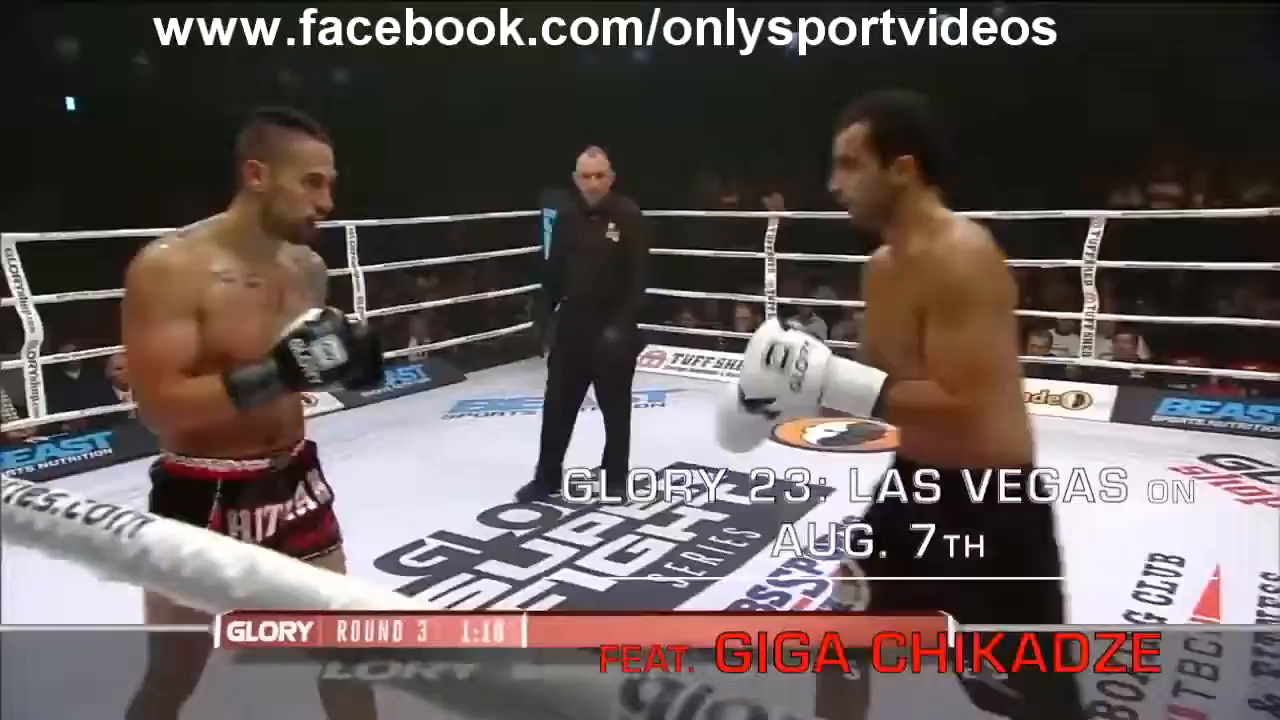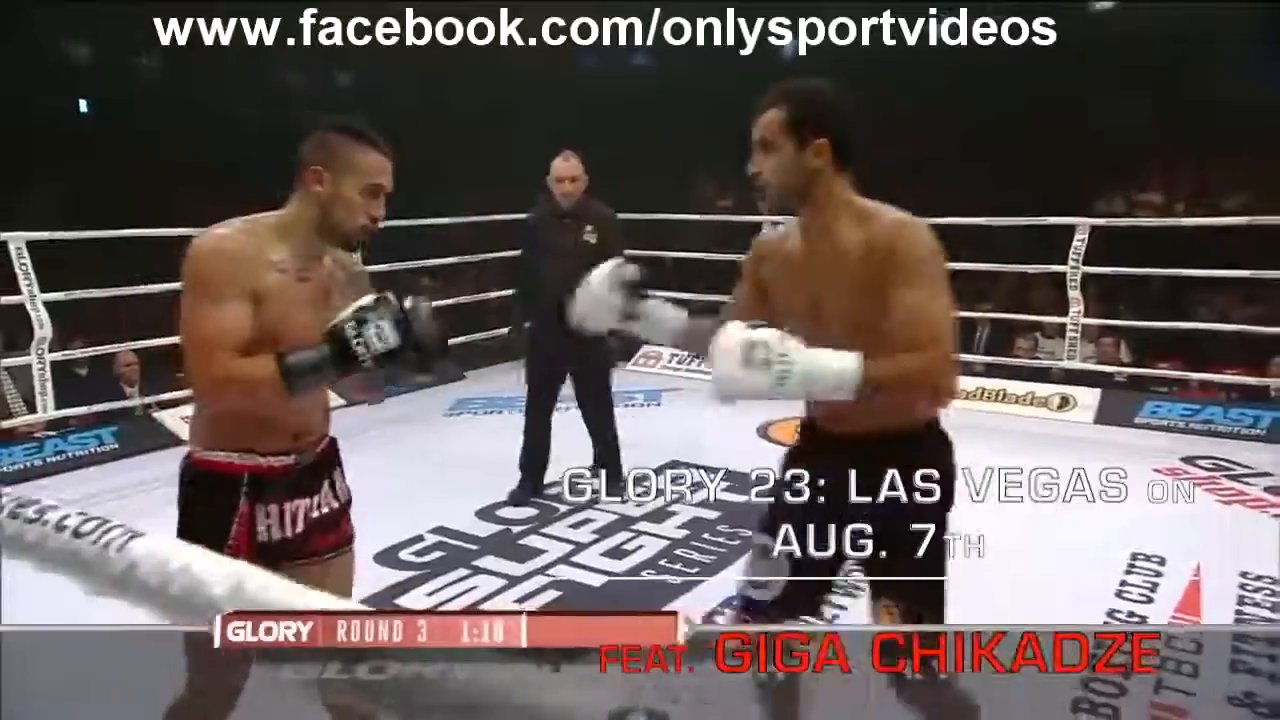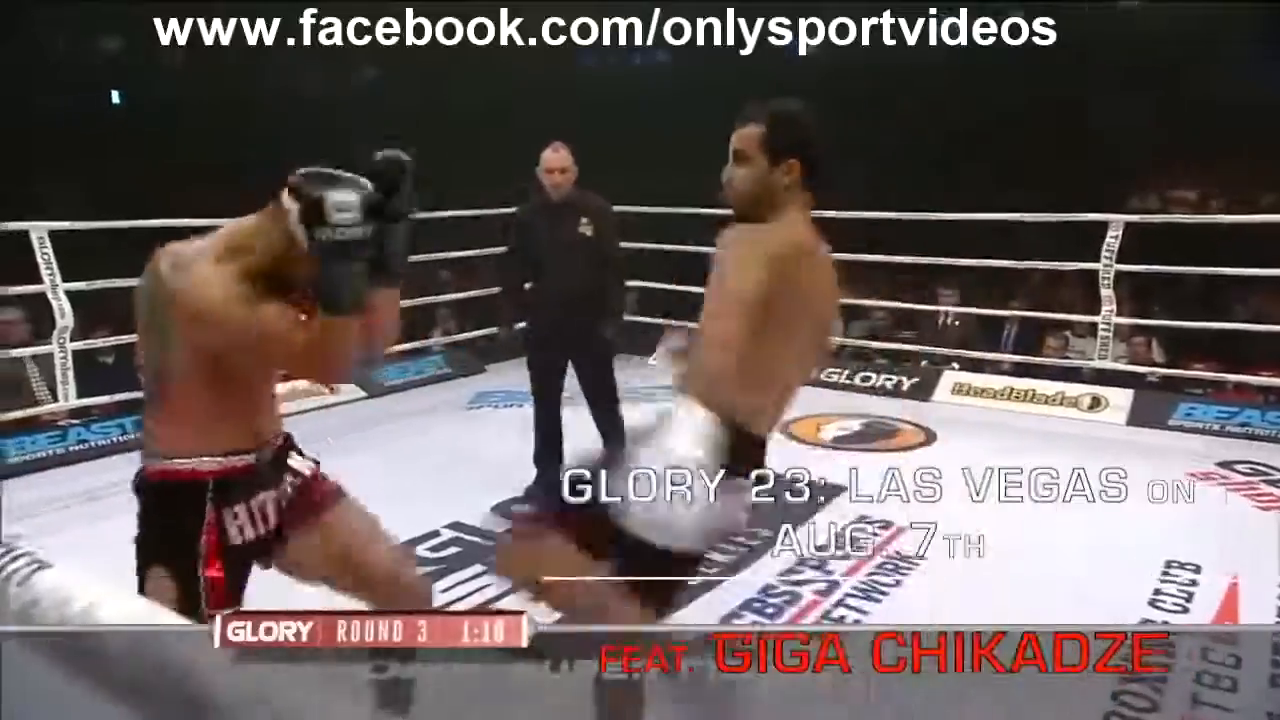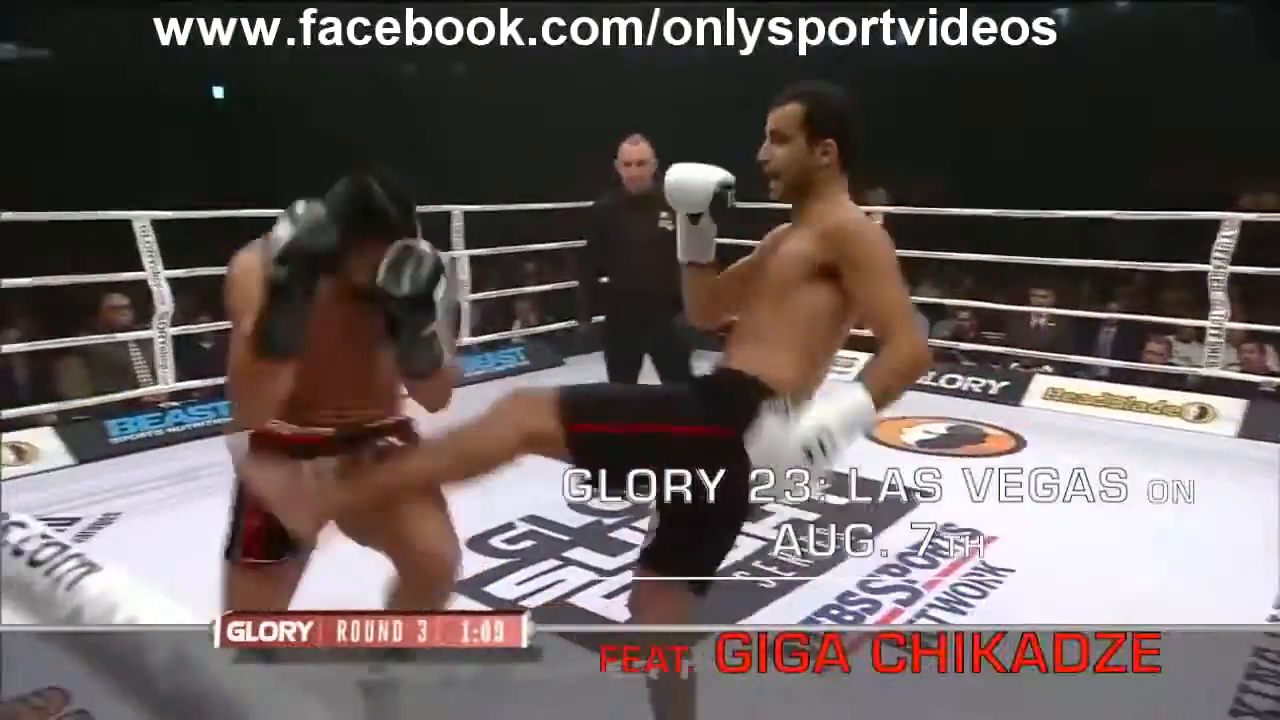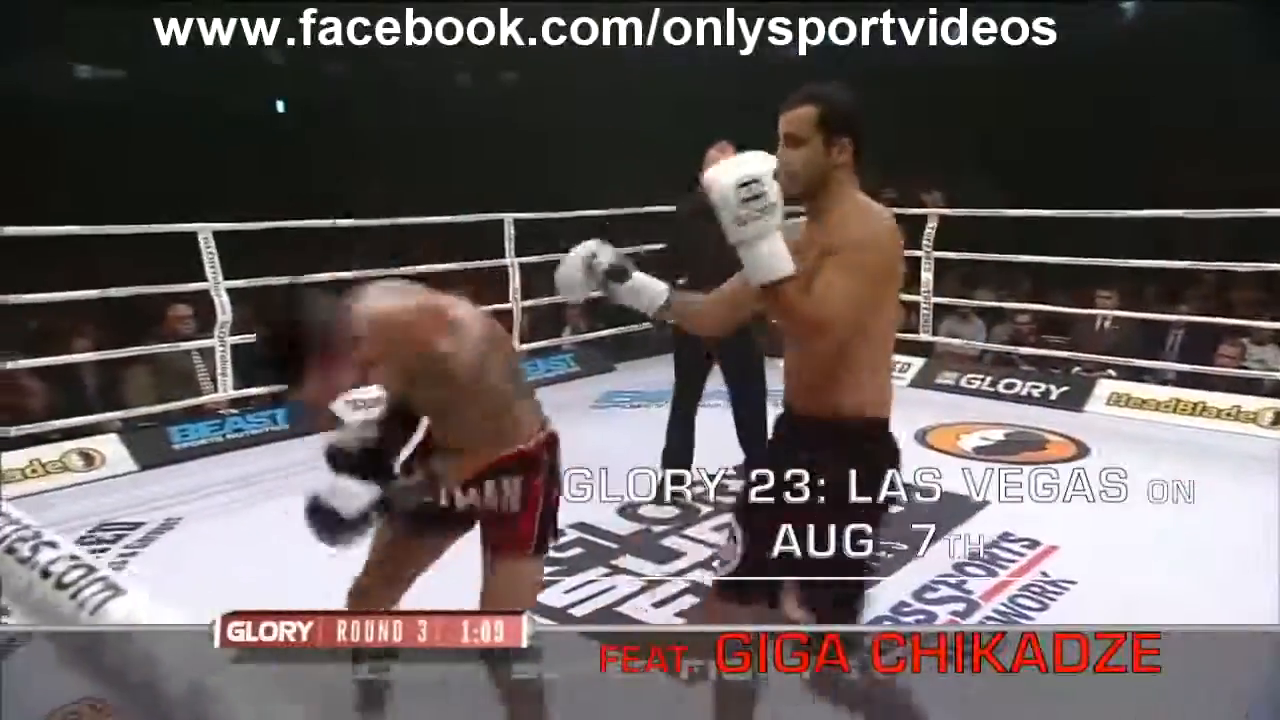
dt=0.3s
person 1, frame 1
left shoulder: (961, 257)
right shoulder: (882, 267)
left elbow: (959, 406)
left wrist: (828, 378)
right wrist: (784, 389)
left hip: (991, 505)
right hip: (915, 485)
person 1, frame 2
left shoulder: (898, 240)
right shoulder: (773, 252)
left elbow: (935, 377)
right elbow: (730, 341)
left wrist: (809, 373)
right wrist: (650, 317)
left hip: (903, 462)
right hip: (822, 454)
right knee: (759, 627)
person 1, frame 3
left shoulder: (760, 241)
right shoulder: (812, 268)
left elbow: (722, 340)
left wrist: (685, 435)
right hip: (740, 458)
left knee: (532, 555)
person 1, frame 4
left shoulder: (847, 234)
right shoulder: (788, 236)
left elbow: (907, 350)
right elbow: (705, 311)
left wrist: (838, 417)
right wrist: (694, 225)
left hip: (728, 418)
right hip: (734, 436)
left knee: (524, 415)
right knee: (656, 605)
left ankle: (373, 488)
person 1, frame 5
left shoulder: (868, 229)
right shoulder: (797, 234)
left elbow: (816, 337)
right elbow: (713, 318)
left wrist: (761, 243)
right wrist: (624, 281)
left hip: (847, 454)
right hip: (797, 440)
right knee: (731, 616)
person 2, frame 1
left shoulder: (307, 267)
right shoulder: (170, 267)
right elbow: (159, 405)
left wrist: (340, 361)
right wrist: (278, 372)
left hip: (294, 480)
right hip: (202, 498)
person 2, frame 2
left shoulder: (345, 271)
right shoulder: (225, 254)
left elbow: (365, 381)
right elbow: (216, 384)
left wrist: (395, 348)
right wrist: (331, 357)
left hip: (315, 476)
right hip: (232, 492)
person 2, frame 3
left shoulder: (275, 251)
right shoulder: (193, 282)
left elbow: (374, 338)
right elbow: (329, 364)
left wrist: (388, 232)
right wrist: (341, 259)
left hip: (272, 468)
right hip: (196, 499)
left knee: (405, 594)
person 2, frame 4
left shoulder: (411, 270)
right shoulder: (259, 267)
left elbow: (435, 397)
right elbow: (250, 406)
left wrist: (420, 324)
right wrist: (286, 294)
left hip: (380, 442)
right hip: (286, 454)
left knee: (433, 565)
person 2, frame 5
left shoulder: (459, 349)
right shoulder: (361, 310)
left elbow: (479, 453)
left wrist: (381, 497)
right wrist: (379, 422)
left hip: (514, 468)
right hip: (445, 454)
right knee: (367, 601)
person 3, frame 1
left shoulder: (628, 216)
right shoulder: (566, 216)
left elbow: (638, 277)
right elbow: (555, 270)
left wrist: (621, 323)
right wrist: (545, 312)
left hip: (613, 328)
right hip: (570, 325)
left knee: (615, 407)
right knee: (557, 405)
left ankle: (615, 475)
right ankle: (546, 476)
person 3, frame 2
left shoulder: (602, 219)
right shoulder: (539, 221)
right elbow: (527, 275)
right wrist: (521, 320)
left hip: (589, 331)
right hip: (545, 330)
left knee: (597, 407)
right knee: (537, 407)
left ankle: (609, 474)
right ankle: (531, 478)
person 3, frame 3
left shoulder: (596, 210)
right shoulder: (527, 216)
left elbow: (614, 271)
right elbow: (514, 268)
left wrist: (610, 317)
right wrist: (511, 314)
left hip: (589, 321)
right hip: (544, 324)
left knee: (603, 398)
right knee: (545, 400)
right ankle: (547, 472)
person 3, frame 4
right shoulder: (605, 210)
right elbow: (590, 266)
left wrist: (685, 309)
right wrist: (587, 311)
left hip: (666, 317)
right hip: (620, 319)
person 3, frame 5
right shoulder: (689, 212)
right elbow: (672, 266)
left hip: (740, 325)
left knee: (750, 401)
right knee: (683, 403)
left ankle: (757, 466)
right ankle: (675, 472)
